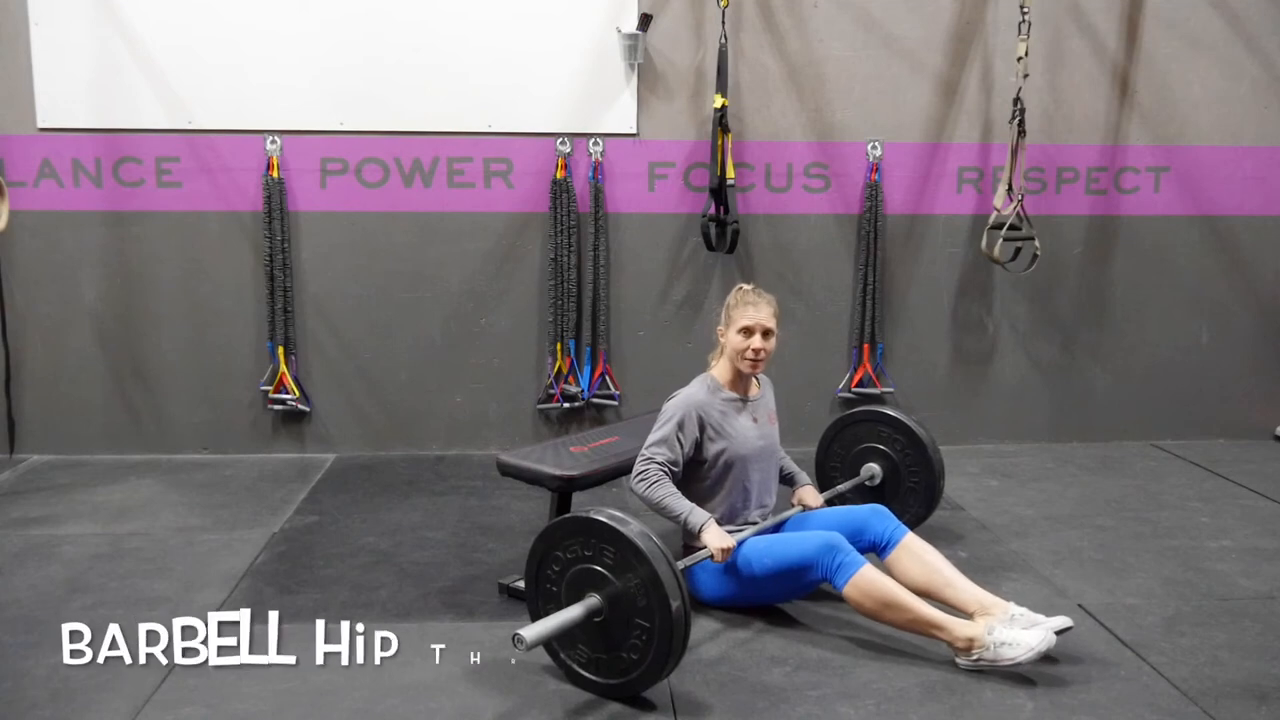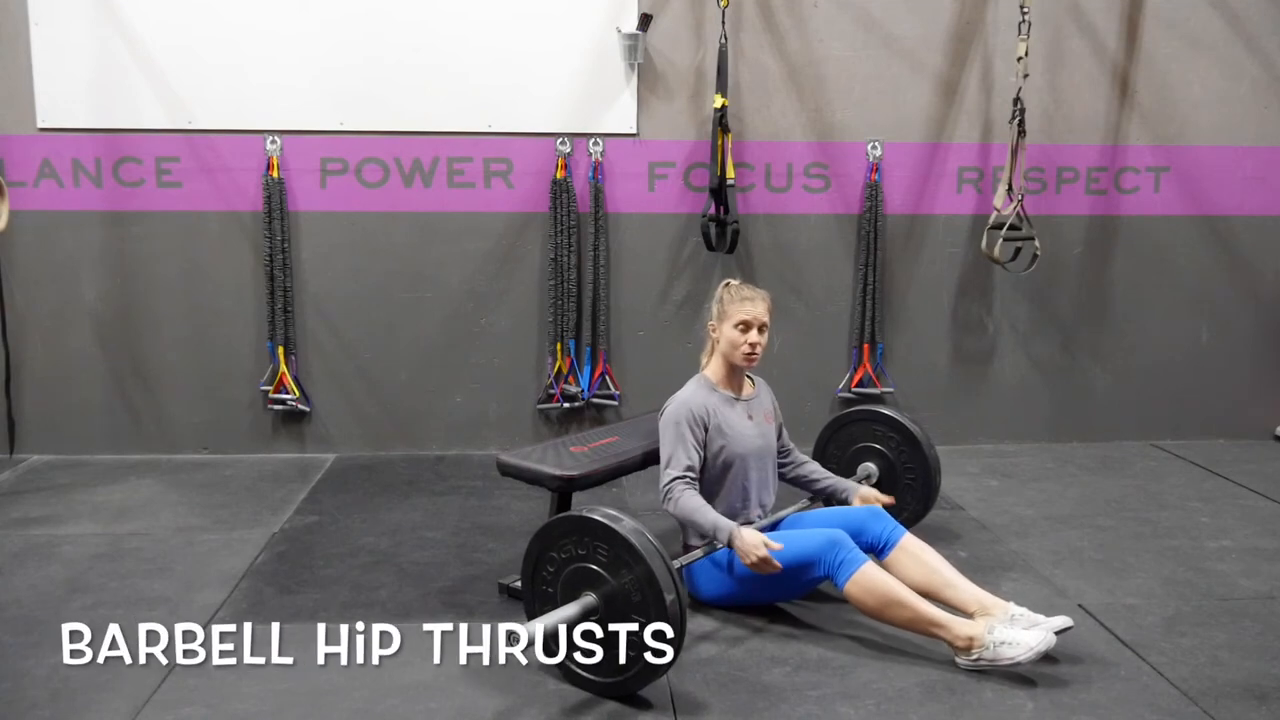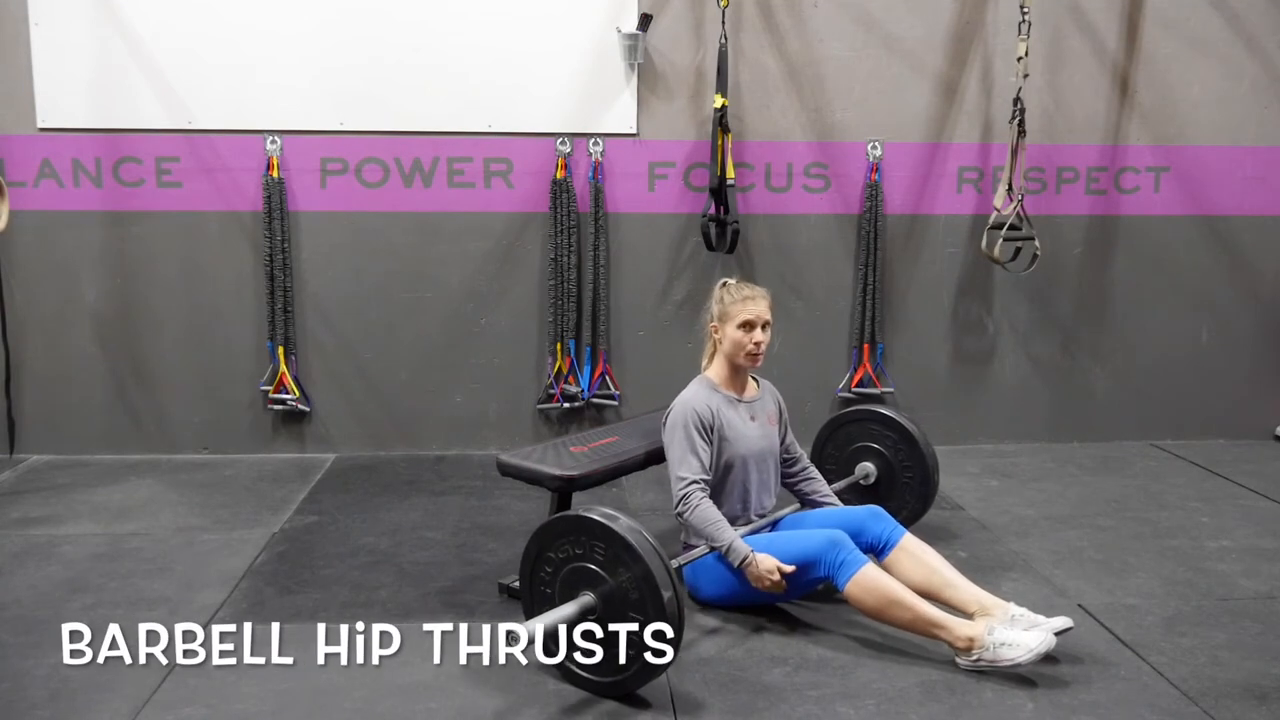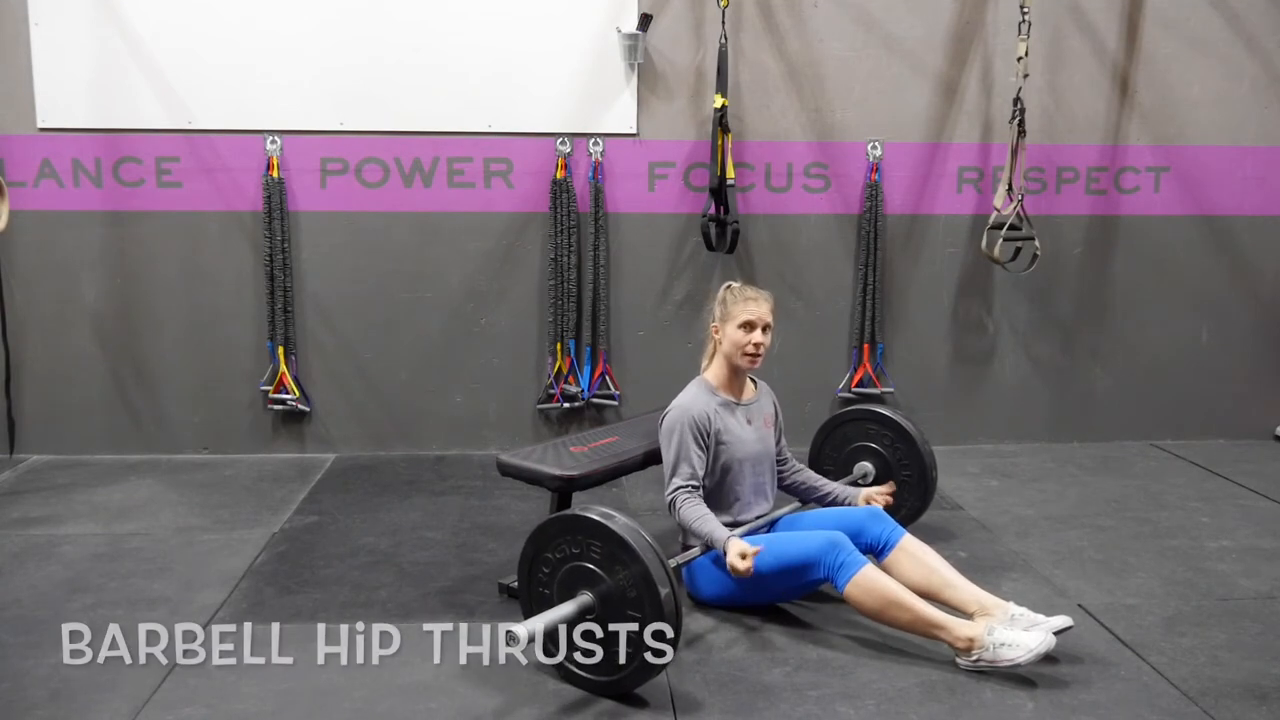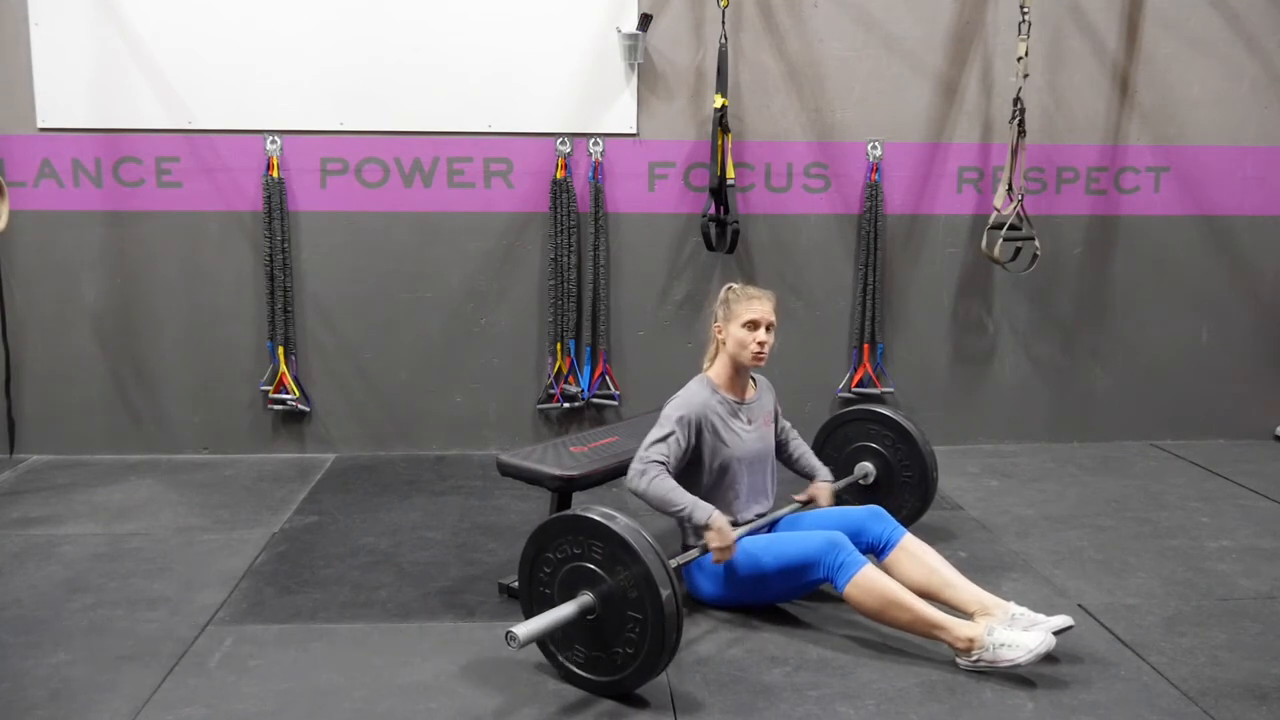
dt=1s
person 1, frame 1
left shoulder: (762, 388)
right shoulder: (692, 405)
right elbow: (646, 476)
left wrist: (801, 481)
right wrist: (703, 525)
left hip: (766, 534)
right hip: (717, 562)
left knee: (874, 519)
right knee: (828, 548)
left ankle: (993, 612)
right ankle: (966, 638)
person 1, frame 2
left shoulder: (760, 392)
right shoulder: (689, 406)
left elbow: (787, 461)
right elbow: (676, 491)
left wrist: (849, 490)
right wrist: (733, 534)
left hip: (766, 537)
right hip: (716, 560)
left knee: (871, 520)
right knee: (831, 545)
left ankle: (991, 611)
right ankle: (967, 638)
person 1, frame 3
left shoulder: (767, 395)
right shoulder: (693, 408)
left elbow: (796, 468)
right elbow: (690, 498)
left wrist: (845, 520)
right wrist: (745, 558)
left hip: (765, 533)
right hip: (716, 560)
left knee: (870, 520)
right knee: (831, 547)
left ankle: (992, 612)
right ankle: (968, 639)
person 1, frame 4
left shoulder: (763, 396)
right shoulder: (690, 411)
right elbow: (682, 497)
left wrist: (851, 495)
right wrist: (726, 543)
left hip: (765, 534)
right hip: (715, 561)
left knee: (870, 520)
right knee: (831, 548)
left ankle: (993, 612)
right ankle: (968, 639)
person 1, frame 5
left shoulder: (761, 392)
right shoulder: (692, 407)
right elbow: (643, 475)
left wrist: (821, 475)
right wrist: (708, 519)
left hip: (763, 534)
right hip: (713, 562)
left knee: (871, 520)
right knee: (830, 548)
left ankle: (994, 612)
right ankle: (968, 639)
